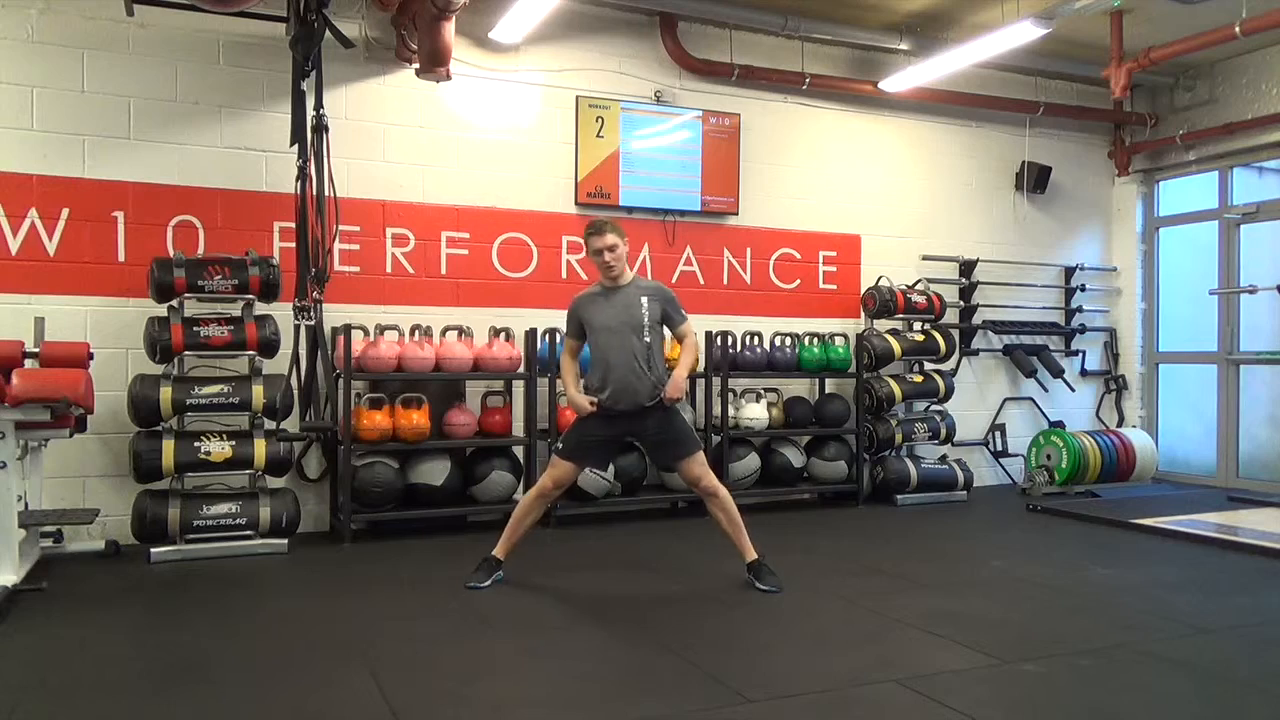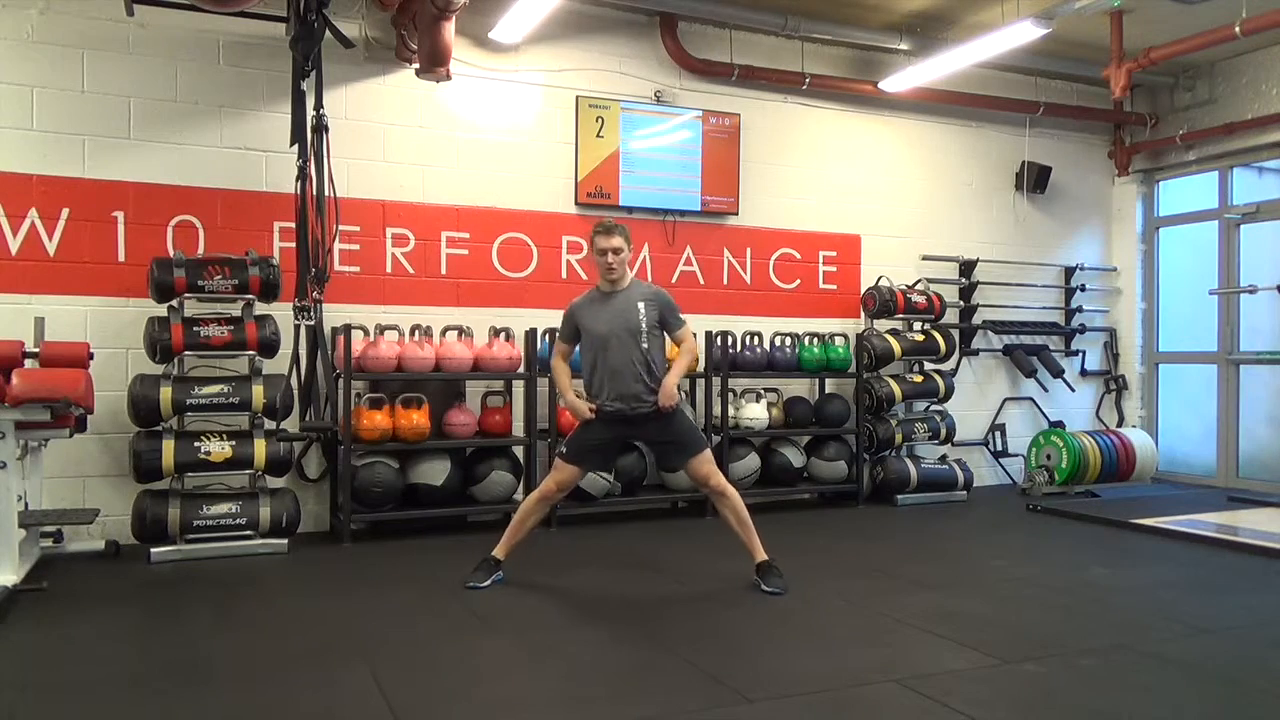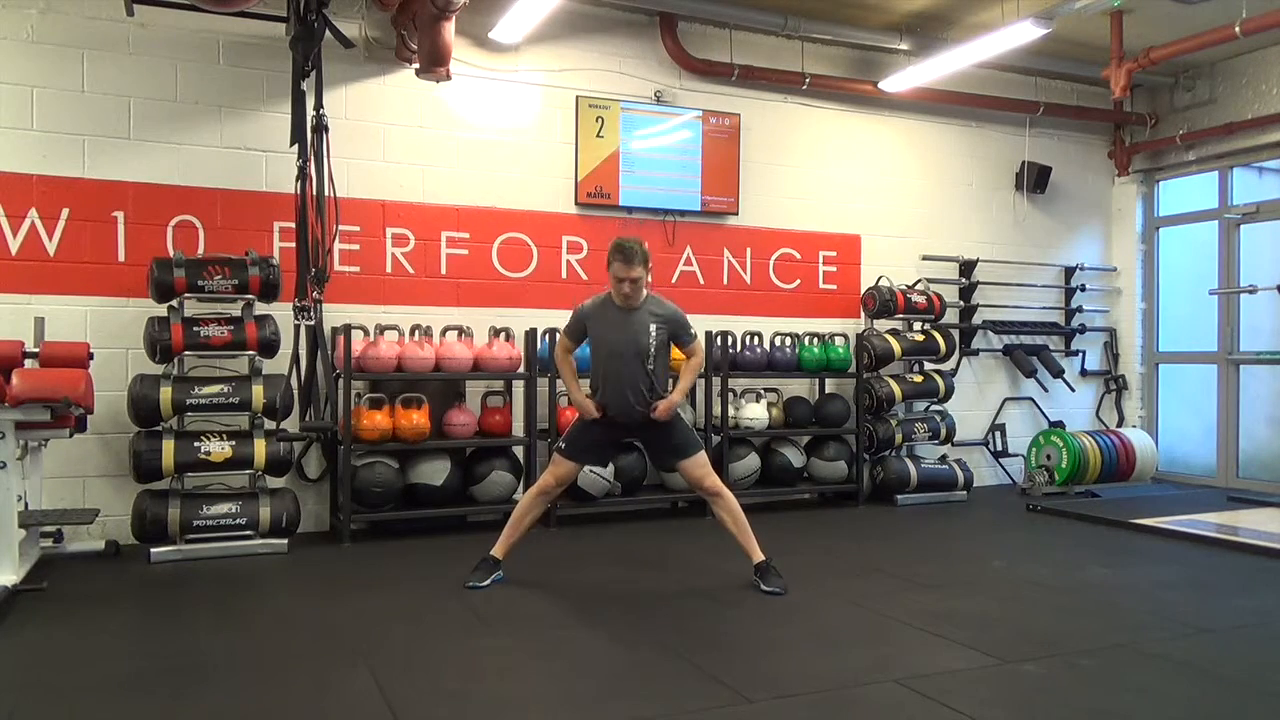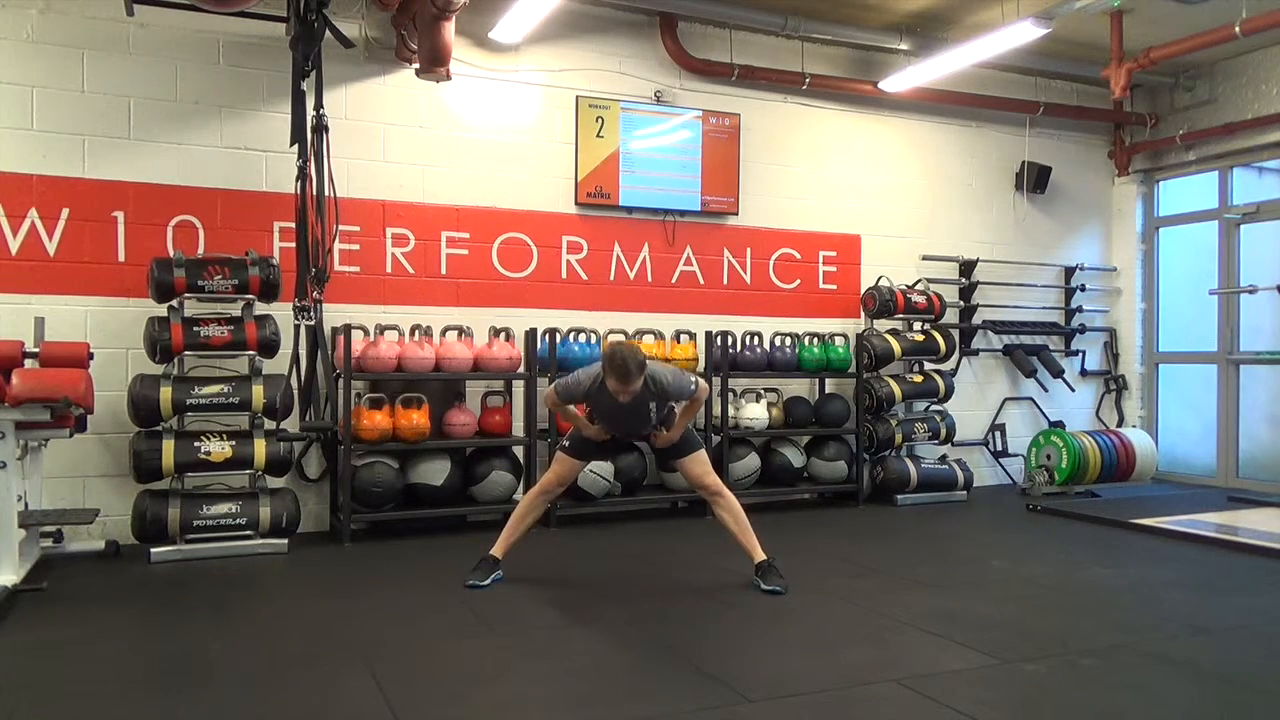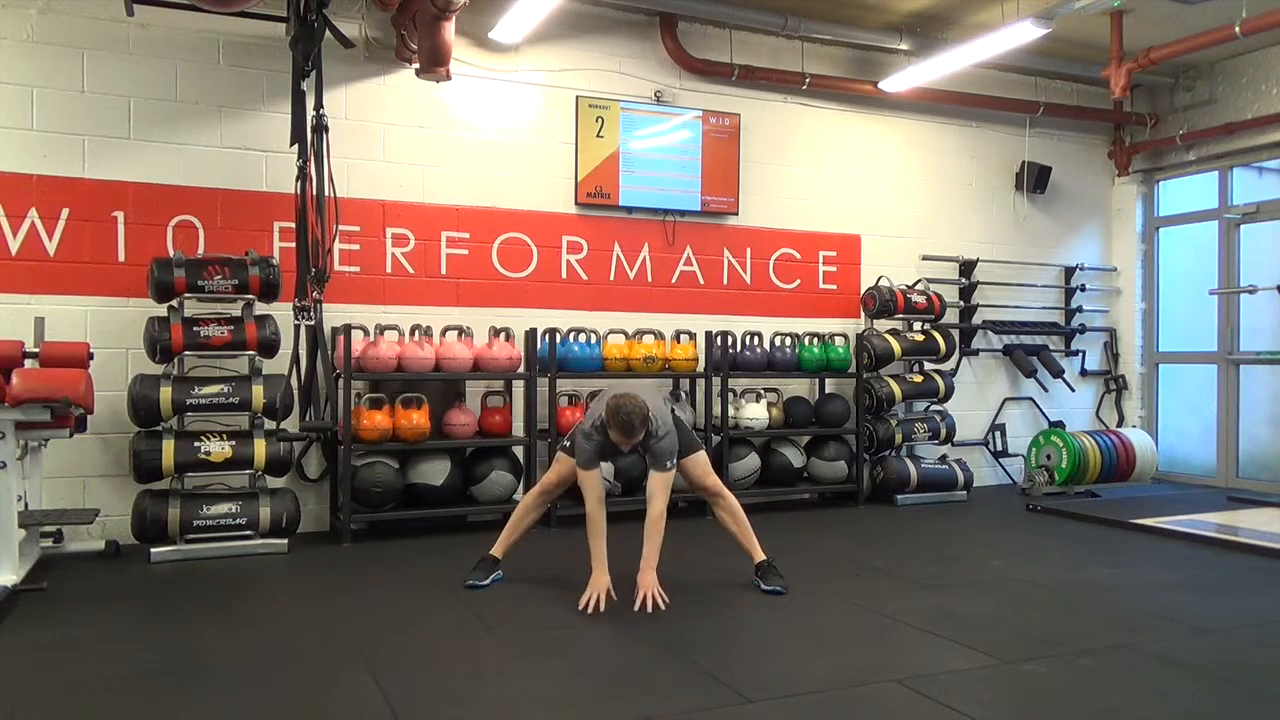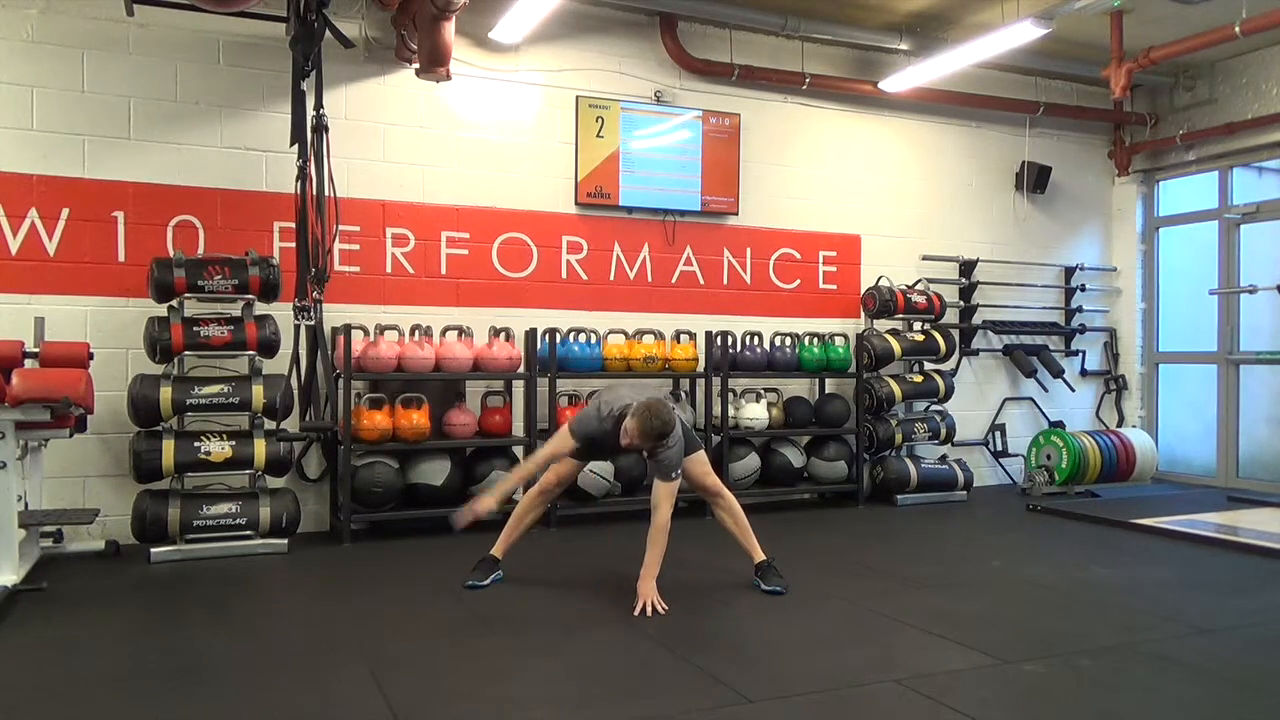
dt=0.7s
person 1, frame 1
left shoulder: (656, 293)
right shoulder: (582, 304)
left elbow: (689, 338)
right elbow: (569, 354)
left wrist: (681, 373)
right wrist: (574, 393)
left hip: (655, 408)
right hip: (602, 413)
left knee: (707, 484)
right knee: (549, 485)
left ankle: (753, 562)
right ankle: (495, 560)
person 1, frame 2
left shoulder: (654, 296)
right shoulder: (579, 308)
left elbow: (688, 342)
right elbow: (559, 357)
left wrist: (673, 377)
right wrist: (570, 398)
left hip: (658, 412)
right hip: (604, 415)
left knee: (715, 483)
right knee: (552, 488)
left ankle: (763, 563)
right ankle: (495, 560)
person 1, frame 3
left shoulder: (668, 313)
right shoulder: (589, 312)
left elbow: (696, 355)
right elbow: (562, 352)
left wrist: (676, 397)
right wrist: (578, 396)
left hip: (657, 416)
right hip: (602, 415)
left knee: (710, 485)
right knee: (549, 484)
left ankle: (761, 564)
right ankle: (494, 560)
person 1, frame 4
left shoulder: (666, 380)
right shoulder: (585, 382)
left elbow: (702, 391)
right elbow: (551, 398)
left wrist: (672, 433)
right wrist: (588, 429)
left hip: (659, 424)
right hip: (603, 424)
left knee: (711, 485)
right knee: (549, 484)
left ankle: (762, 563)
right ankle: (493, 559)
person 1, frame 5
left shoulder: (662, 430)
right shoulder: (590, 430)
left elbow: (657, 505)
right elbow: (594, 505)
left wrist: (648, 571)
right wrist: (599, 572)
left hip: (661, 416)
right hip: (605, 425)
left knee: (711, 487)
right knee: (549, 485)
left ankle: (762, 564)
right ankle: (493, 559)
person 1, frame 6
left shoulder: (671, 444)
right shoulder: (605, 412)
left elbow: (661, 513)
right elbow: (548, 452)
left wrist: (647, 580)
right wrist: (496, 496)
left hip: (660, 427)
right hip: (603, 424)
left knee: (712, 487)
right knee: (551, 482)
left ankle: (762, 564)
right ankle: (493, 558)
